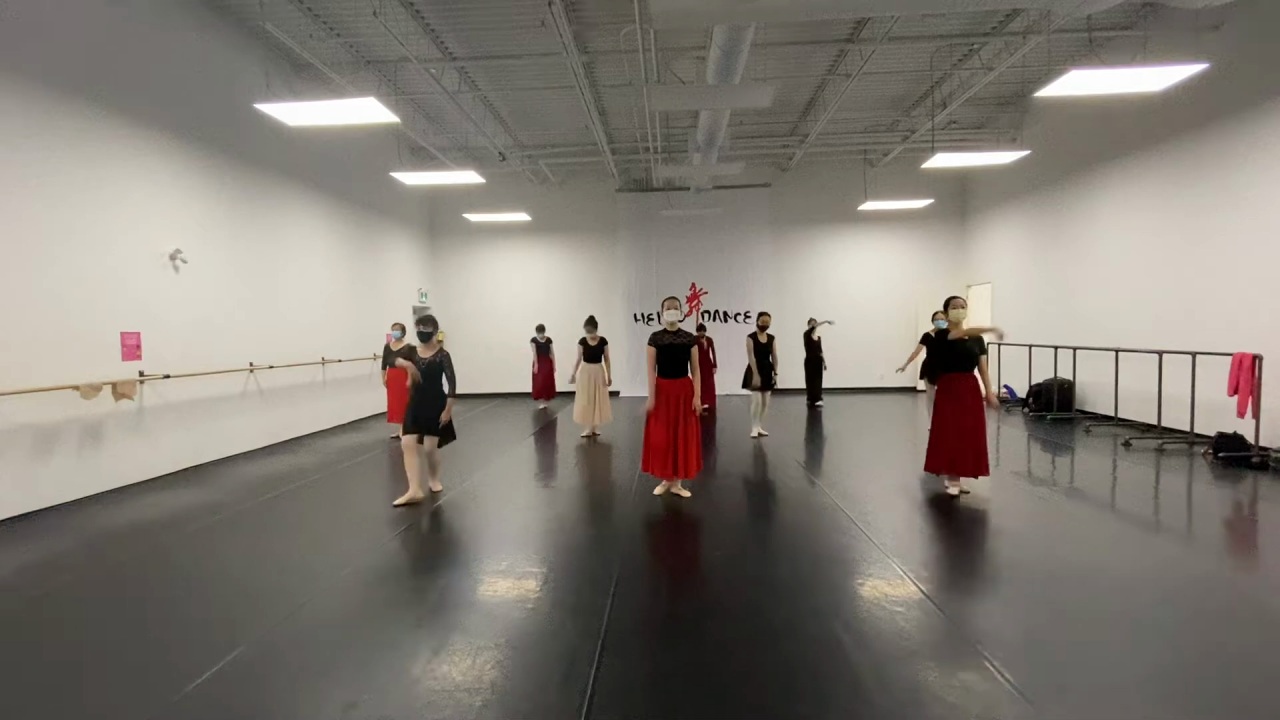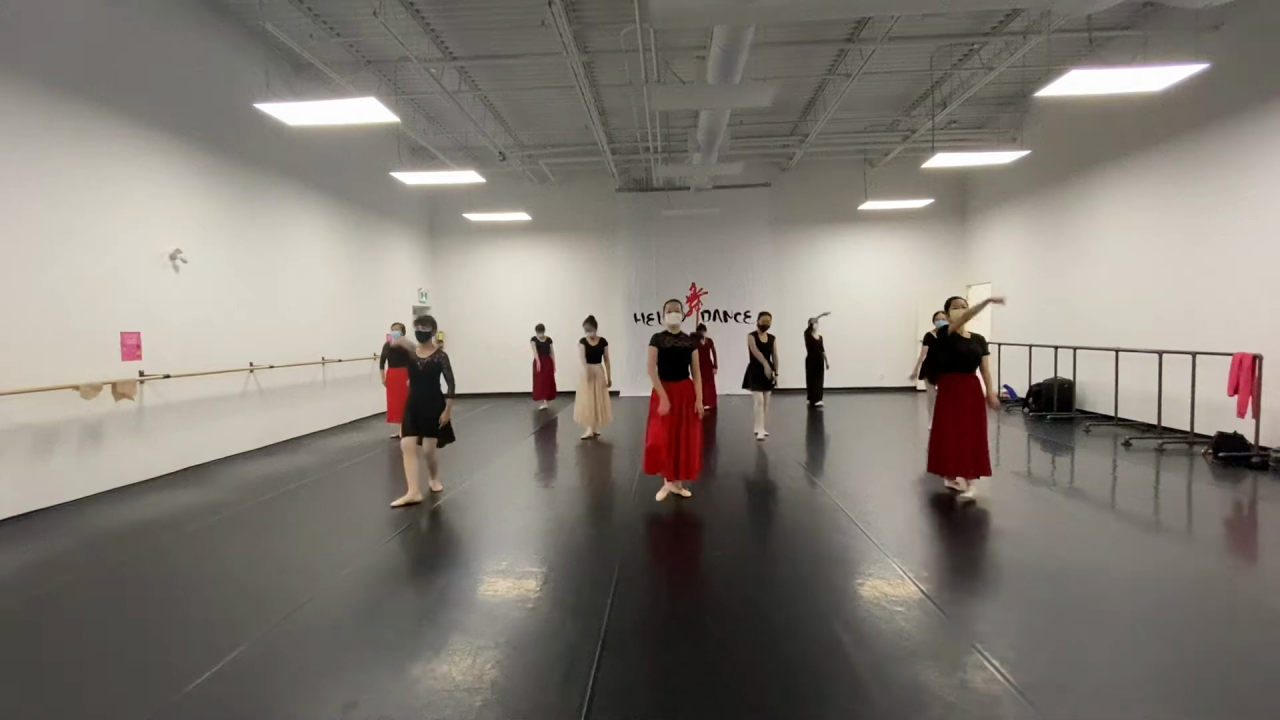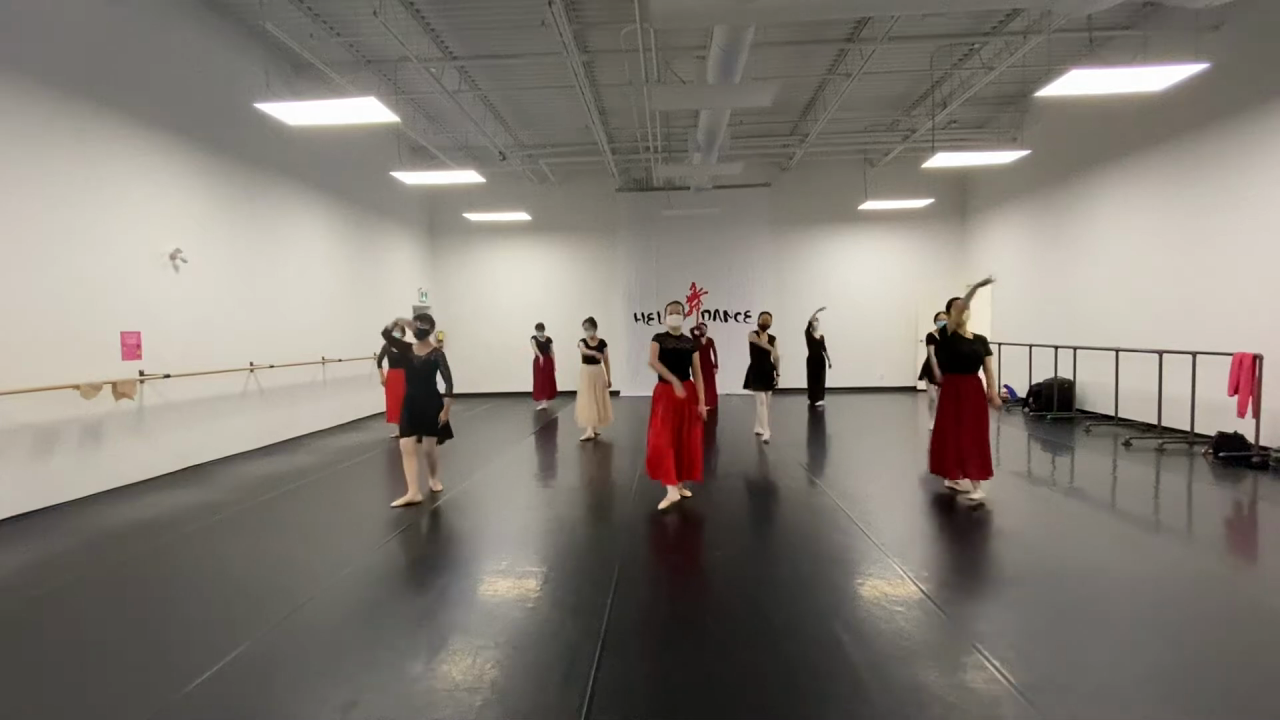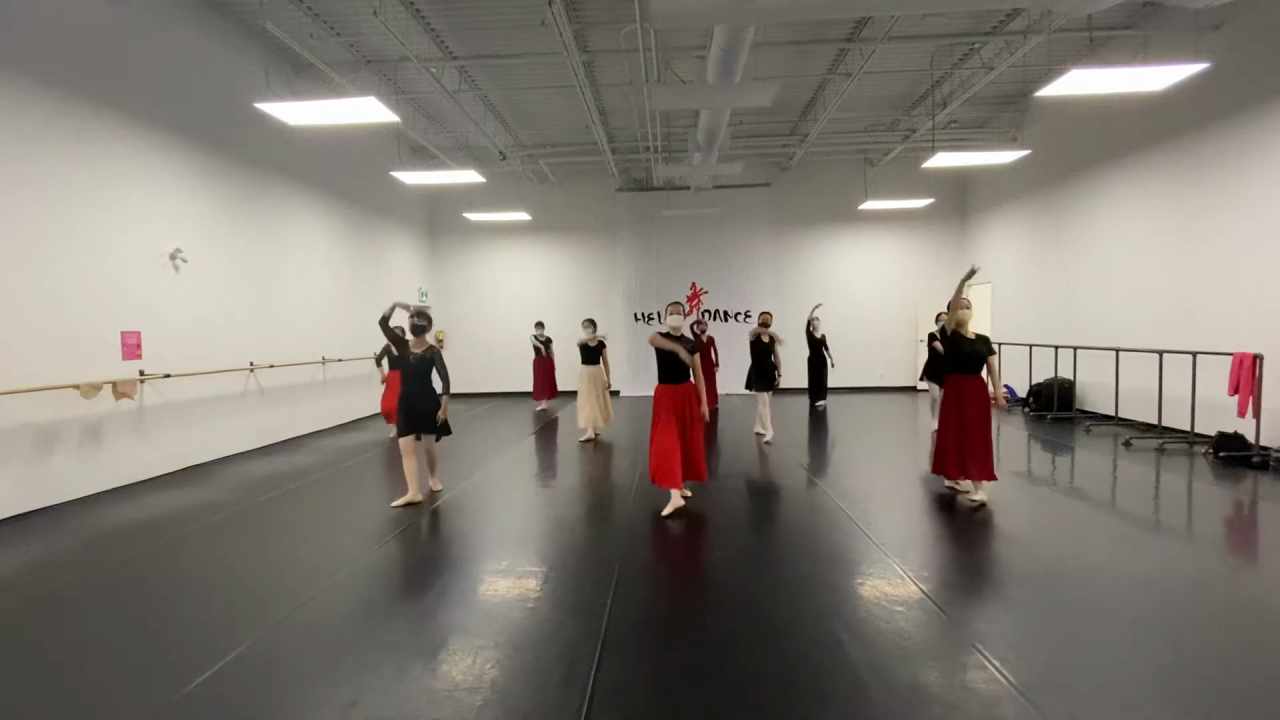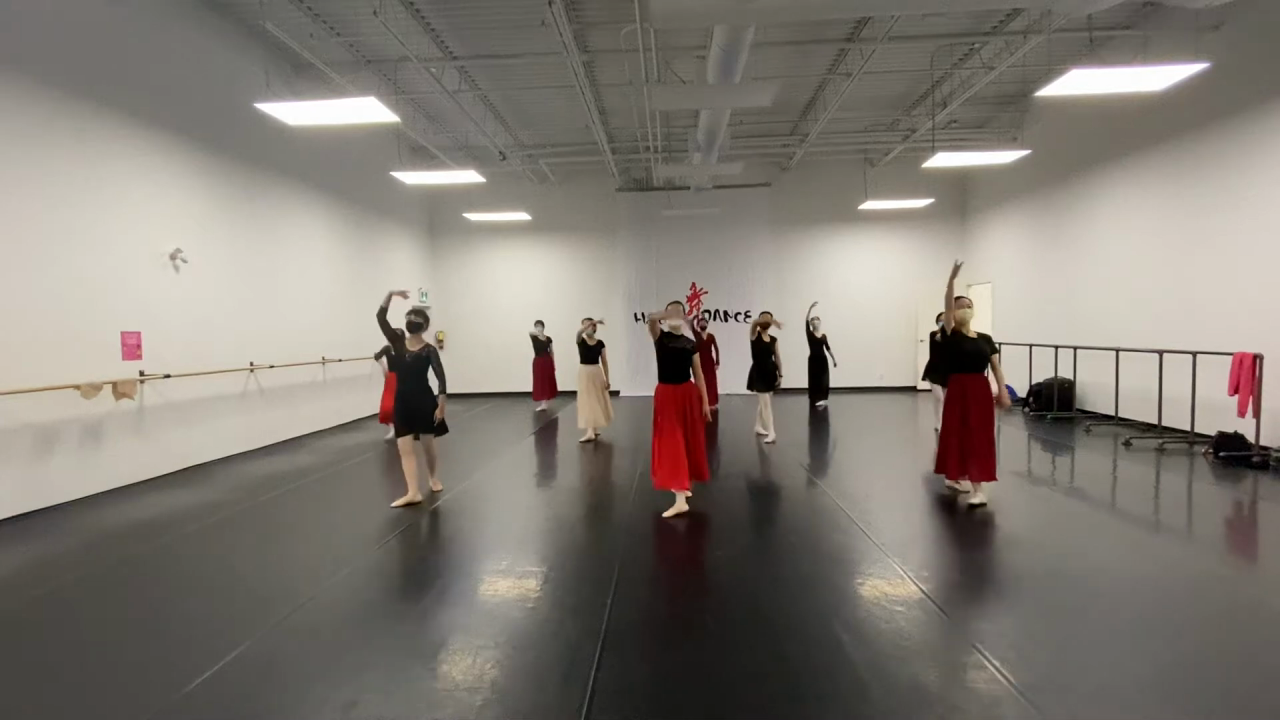
dt=0.1s
person 1, frame 1
left shoulder: (977, 339)
right shoulder: (943, 336)
left elbow: (983, 367)
right elbow: (962, 332)
left wrist: (989, 391)
right wrist: (989, 329)
left hip: (971, 388)
right hip: (949, 388)
left knee: (969, 437)
right knee: (951, 435)
left ankle: (955, 477)
right ankle: (952, 480)
person 1, frame 2
left shoulder: (978, 339)
right shoulder: (945, 335)
left elbow: (984, 368)
right elbow: (964, 319)
left wrist: (991, 392)
right wrist: (987, 301)
left hip: (972, 388)
right hip: (950, 388)
left knee: (970, 437)
right knee: (953, 436)
left ankle: (954, 478)
right ankle: (960, 480)
person 1, frame 3
left shoulder: (981, 340)
right shoulder: (948, 336)
left elbow: (988, 368)
right elbow: (957, 311)
left wrist: (993, 392)
right wrist: (976, 287)
left hip: (975, 390)
right hip: (953, 390)
left knee: (974, 438)
right knee: (956, 437)
left ankle: (953, 479)
right ankle: (976, 487)
person 1, frame 4
left shoulder: (983, 340)
right shoulder: (950, 337)
left elbow: (992, 368)
right elbow: (953, 309)
left wrist: (998, 393)
right wrist: (963, 281)
left hip: (978, 391)
right hip: (956, 391)
left knee: (976, 438)
right knee: (958, 437)
left ankle: (954, 478)
right ankle: (977, 488)
person 1, frame 5
left shoulder: (985, 339)
right shoulder: (951, 336)
left elbow: (996, 367)
right elbow: (948, 306)
left wrist: (1002, 392)
right wrist: (952, 279)
left hip: (981, 390)
right hip: (958, 390)
left knee: (979, 438)
right knee: (960, 437)
left ankle: (953, 478)
right ankle: (976, 490)
person 2, frame 1
left shoulder: (689, 338)
right shoulder: (655, 338)
left elbow: (695, 369)
right elbow: (651, 369)
left wrist: (697, 395)
right wrist: (651, 396)
left hip: (684, 390)
right hip: (662, 389)
left knee: (683, 438)
right knee: (660, 438)
left ankle: (677, 483)
right ankle: (665, 480)
person 2, frame 2
left shoulder: (690, 341)
right shoulder: (657, 339)
left elbow: (696, 372)
right elbow: (651, 369)
left wrist: (699, 399)
right wrist: (662, 396)
left hip: (685, 392)
right hip: (663, 391)
left knee: (685, 440)
right knee: (660, 440)
left ankle: (678, 483)
right ankle: (667, 481)
person 2, frame 3
left shoulder: (690, 343)
right shoulder: (658, 339)
left elbow: (697, 374)
right elbow: (652, 362)
left wrist: (701, 401)
right wrist: (674, 381)
left hip: (688, 393)
right hip: (664, 393)
left knee: (687, 442)
right knee: (662, 442)
left ankle: (679, 484)
right ankle: (671, 490)
person 2, frame 4
left shoulder: (691, 344)
right shoulder: (660, 338)
left elbow: (698, 375)
right elbow: (652, 339)
left wrist: (704, 402)
right wrist: (677, 348)
left hip: (687, 394)
right hip: (665, 394)
left knee: (688, 443)
right knee: (666, 445)
left ankle: (679, 485)
right ankle: (675, 496)
person 2, frame 5
left shoulder: (690, 343)
right shoulder: (659, 337)
left elbow: (698, 375)
right elbow: (651, 318)
left wrist: (705, 402)
right wrist: (667, 313)
left hip: (688, 396)
right hip: (665, 395)
left knee: (689, 443)
right knee: (671, 445)
left ankle: (682, 487)
right ankle: (680, 501)
person 3, frame 1
left shoulder: (442, 355)
left elbow: (451, 383)
right elbow: (395, 360)
left wrist: (448, 410)
right wrist: (406, 364)
left hip: (436, 404)
right hip: (416, 404)
left knee: (430, 448)
right knee: (407, 446)
left ankle: (434, 479)
right ankle: (414, 490)
person 3, frame 2
left shoulder: (440, 355)
right shoulder: (409, 351)
left elbow: (450, 384)
left wrist: (447, 410)
right wrist: (402, 342)
left hip: (434, 405)
right hip: (413, 405)
left knee: (429, 449)
right knee: (407, 448)
left ankle: (434, 478)
right ankle: (413, 492)
person 3, frame 3
left shoulder: (437, 353)
right shoulder: (406, 348)
left elbow: (448, 381)
right elbow: (385, 335)
left wrist: (446, 409)
right wrist: (398, 322)
left hip: (431, 403)
right hip: (410, 404)
left knee: (428, 448)
right knee: (407, 449)
left ankle: (433, 478)
right ankle: (413, 493)
person 3, frame 4
left shoulder: (433, 351)
right shoulder: (401, 344)
left elbow: (444, 379)
right elbow: (383, 323)
left wrist: (444, 407)
right wrist: (395, 306)
left hip: (427, 401)
right hip: (406, 402)
left knee: (428, 446)
right knee: (406, 448)
left ankle: (433, 477)
right ankle: (413, 492)
person 3, frame 5
left shoulder: (429, 350)
right shoulder: (397, 342)
left elbow: (440, 378)
right elbow: (380, 319)
left wrist: (441, 406)
right wrist: (390, 296)
left hip: (424, 400)
right hip: (402, 401)
left knee: (428, 444)
right knee: (405, 449)
left ankle: (433, 477)
right ankle: (413, 493)
